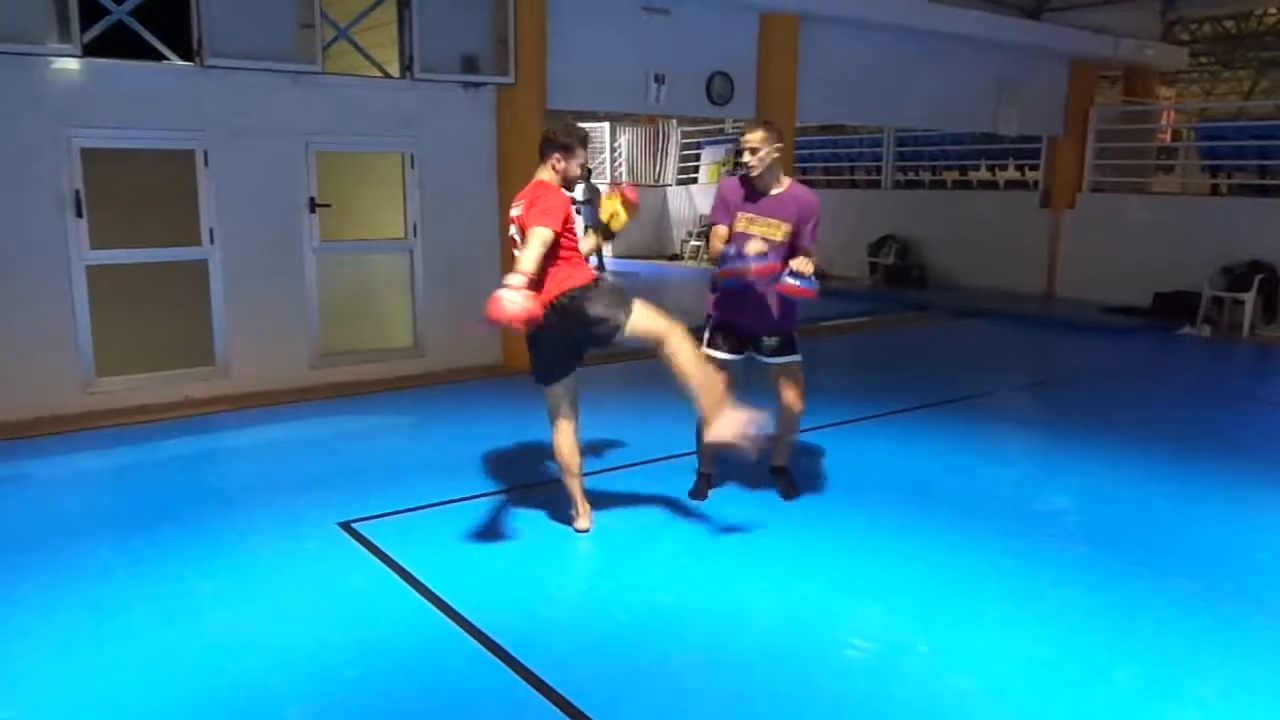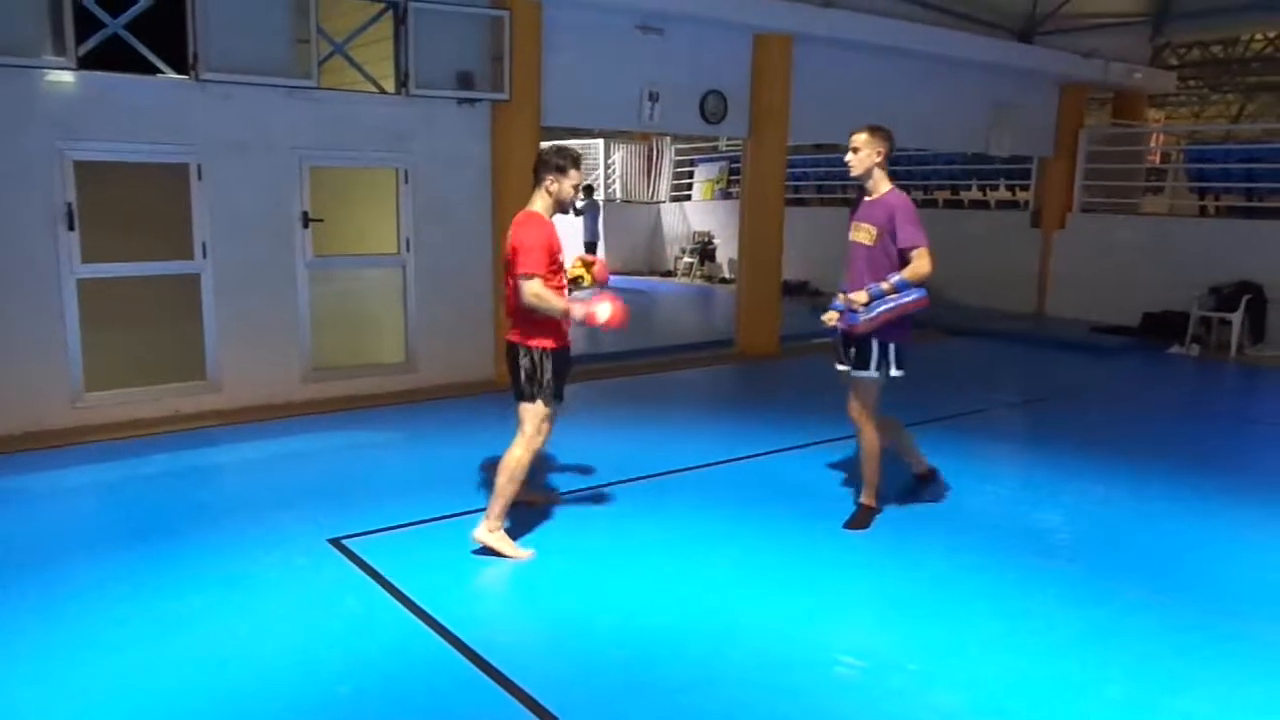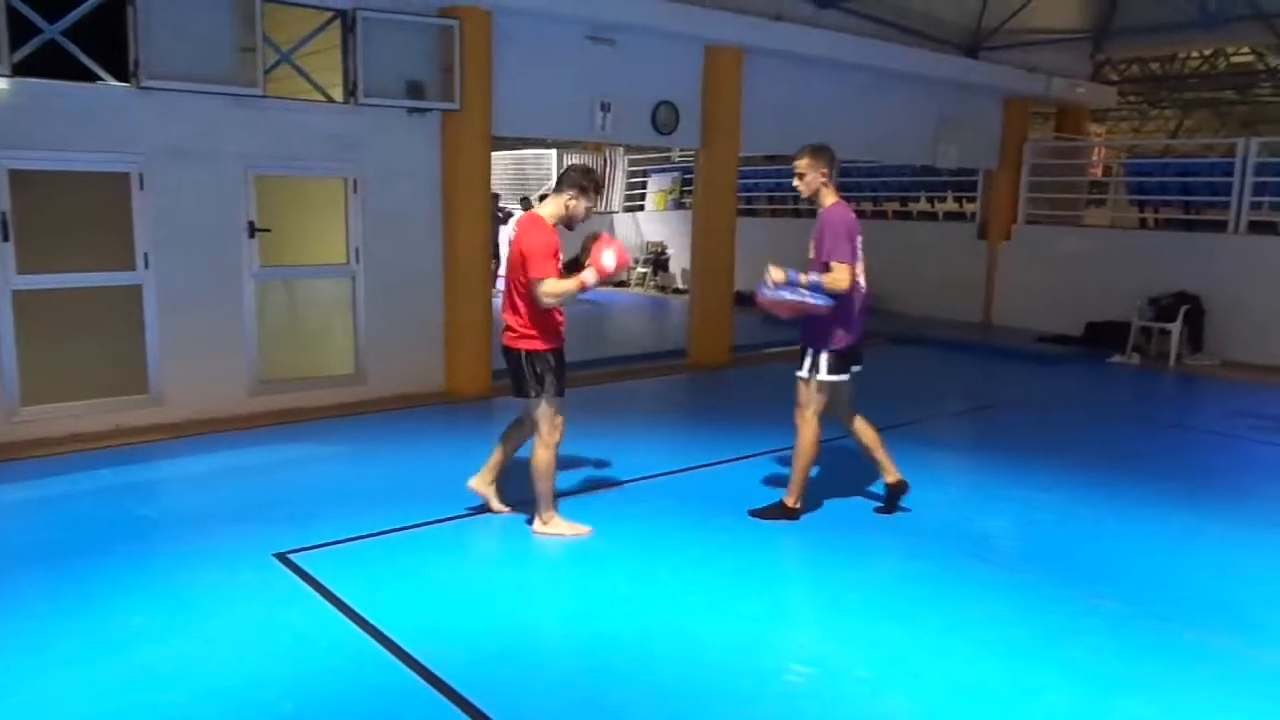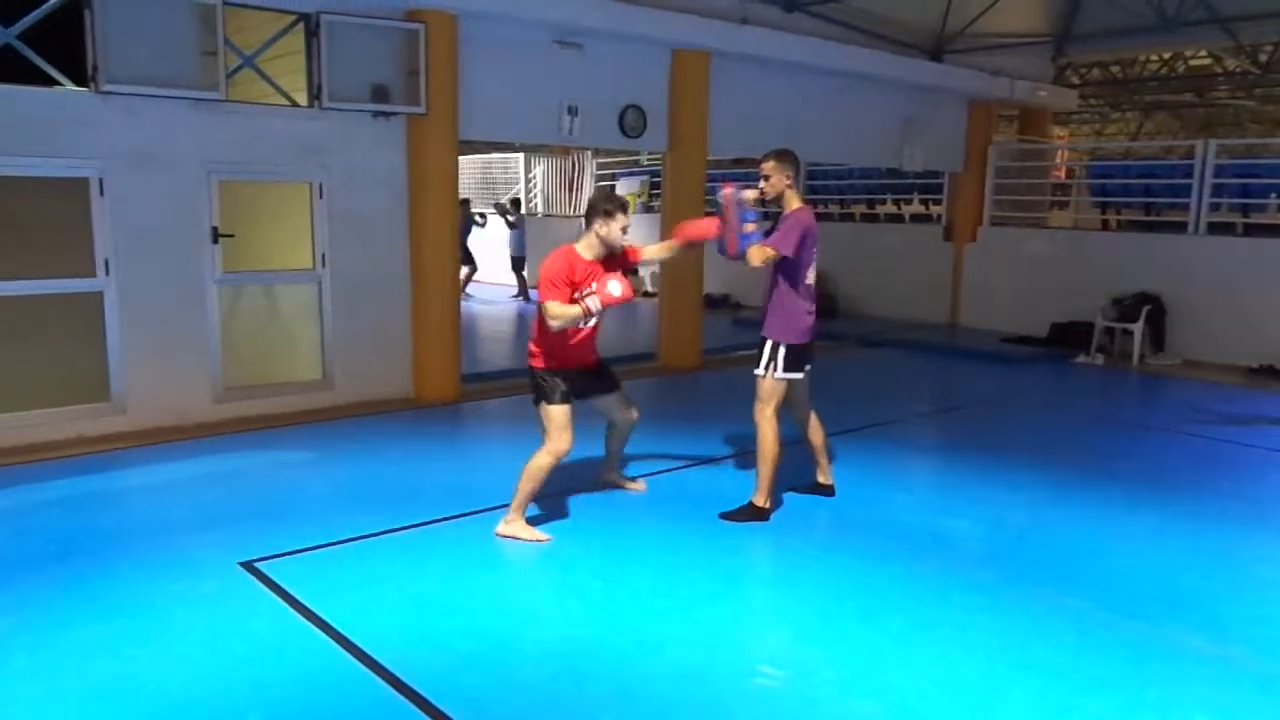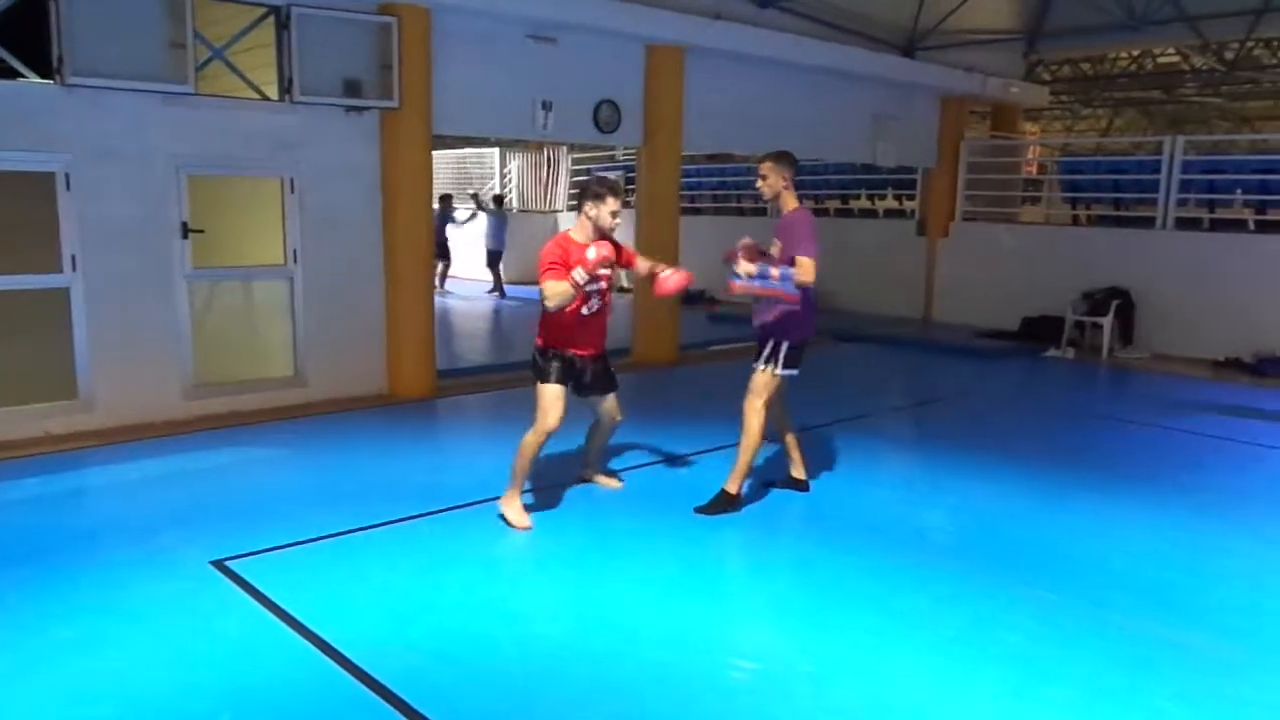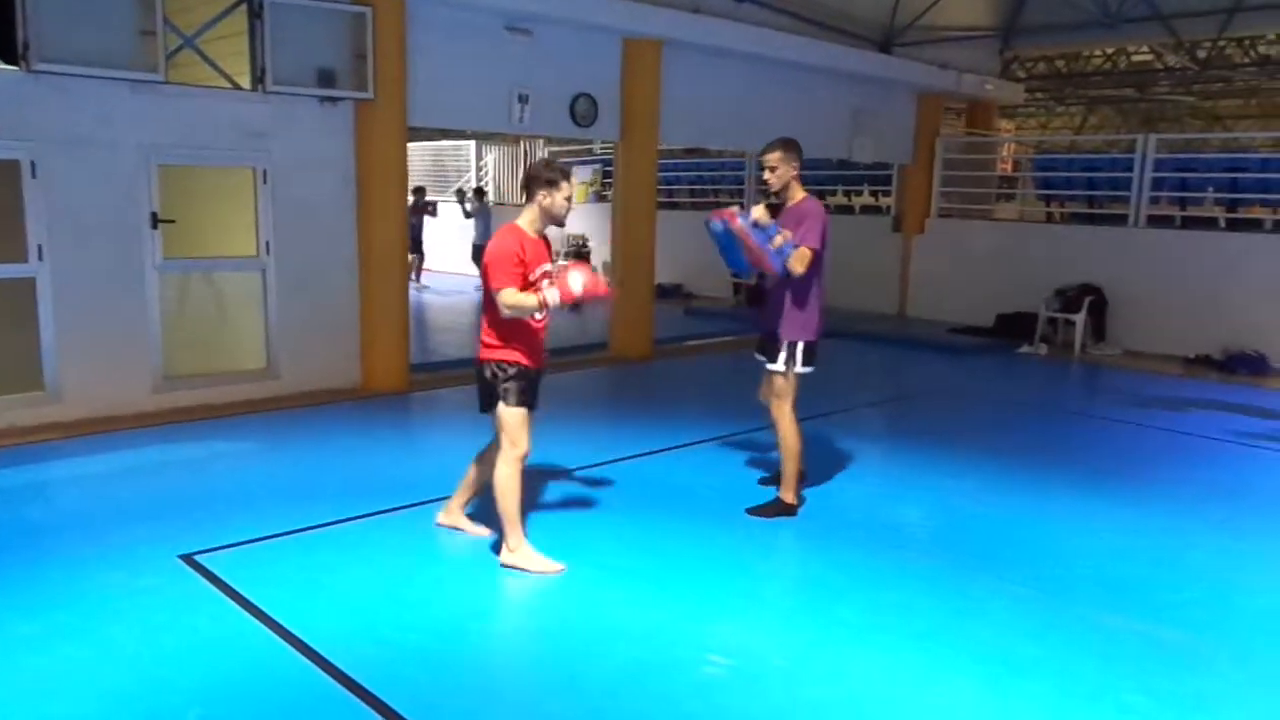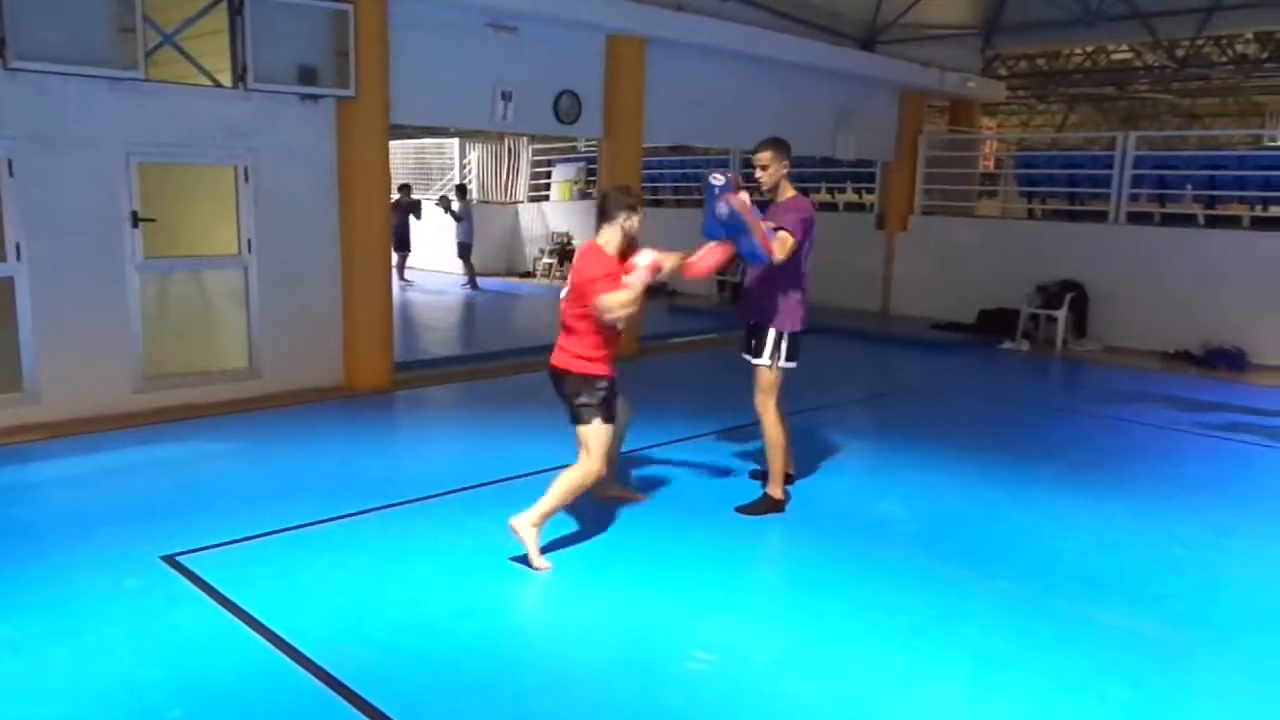
dt=0.7s
person 1, frame 1
left shoulder: (521, 200)
right shoulder: (549, 196)
right elbow: (537, 242)
right wrist: (515, 285)
left hip: (541, 321)
right hip: (573, 301)
left knee: (561, 415)
right knee: (672, 334)
left ankle: (579, 508)
right ankle: (721, 417)
person 1, frame 2
left shoulder: (531, 223)
right shoulder: (537, 230)
right elbow: (532, 295)
left wrist: (571, 277)
right wrist: (580, 311)
left hip: (538, 344)
right hip: (538, 346)
left knee: (541, 421)
right knee: (531, 436)
left ankle: (515, 488)
right ankle: (492, 525)
person 1, frame 3
left shoulder: (532, 225)
right shoulder: (539, 234)
right elbow: (549, 293)
left wrist: (579, 273)
right wrist: (591, 275)
left hip: (525, 342)
right hip: (536, 346)
left knee: (530, 419)
right knee: (549, 430)
left ankle: (485, 479)
right ankle: (545, 517)
person 1, frame 4
left shoulder: (611, 256)
right shoulder: (560, 264)
left elbow: (656, 252)
right elbow: (555, 319)
left wrist: (686, 236)
right wrist: (597, 301)
left hip: (587, 361)
right hip: (552, 366)
left knee: (626, 416)
right knee: (558, 445)
left ankle: (613, 472)
right ankle: (512, 520)
person 1, frame 5
left shoulder: (608, 245)
right shoulder: (555, 250)
left elbow: (639, 266)
right elbow: (551, 301)
left wrist: (662, 272)
right wrist: (586, 270)
left hip: (593, 352)
right hip: (556, 351)
left knee: (611, 416)
right knee: (548, 422)
left ankle: (591, 469)
right ankle: (512, 497)
person 1, frame 6
left shoulder: (541, 241)
right shoulder: (507, 243)
right elbow: (508, 305)
left wrist: (577, 286)
right wrist: (559, 295)
left hip: (527, 360)
right hip: (504, 361)
left knee: (505, 444)
right knee: (516, 449)
left ankle: (453, 510)
right ankle: (514, 547)
person 1, frame 7
left shoulder: (609, 256)
right shoulder: (599, 262)
right elbow: (613, 310)
left wrist: (676, 263)
right wrist: (641, 277)
left hip: (581, 367)
right hip: (585, 371)
left knee: (619, 415)
right knee: (591, 466)
left ankle: (607, 485)
right ankle: (529, 522)
person 2, frame 1
left shoulder: (803, 200)
right shoulder: (730, 190)
left elbow: (806, 256)
right elbow: (716, 245)
left wrist: (803, 266)
right wrist: (742, 251)
left hip: (775, 316)
right hip: (730, 312)
left knee: (793, 405)
left ankle: (779, 462)
right ankle: (705, 471)
person 2, frame 2
left shoulder: (898, 205)
right shoulder: (860, 203)
left elbow: (922, 266)
left wrist: (873, 292)
right wrist: (839, 304)
left hip: (880, 328)
left knee: (863, 413)
right knee: (864, 410)
left ankle: (868, 500)
right ankle: (920, 467)
person 2, frame 3
left shoulder: (832, 220)
right shoulder: (840, 214)
left elbow: (840, 283)
left wrist: (790, 278)
right wrist: (800, 278)
left hip: (828, 334)
right hip: (841, 332)
left knee: (806, 415)
right knee: (844, 411)
left ankle: (792, 502)
right ankle: (892, 477)
person 2, frame 4
left shoulder: (799, 220)
right shoulder: (789, 219)
left elbow: (757, 258)
right elbow: (756, 256)
left hip: (785, 331)
right hip: (793, 329)
left knee: (764, 412)
right knee: (801, 406)
left ankle: (761, 502)
right ankle: (824, 479)
person 2, frame 5
left shoulder: (800, 221)
right shoulder: (788, 220)
left elbow: (806, 276)
left wrist: (759, 270)
left hip: (787, 329)
right hip: (778, 326)
left knee: (754, 405)
right knee: (770, 402)
left ankle: (732, 490)
right ankle: (797, 473)
person 2, frame 6
left shoulder: (812, 211)
right shoulder: (783, 210)
left elbow: (798, 265)
left wrist: (769, 228)
left hip: (796, 325)
right hip: (778, 320)
left knee: (782, 406)
right knee: (769, 396)
left ankle: (788, 497)
right ankle: (791, 469)
person 2, frame 7
left shoulder: (800, 208)
right shoulder: (767, 206)
left elbow: (774, 251)
left hip: (780, 318)
right hip: (761, 315)
left knee: (765, 401)
right knee: (767, 397)
left ankle: (775, 493)
right ankle: (785, 467)
